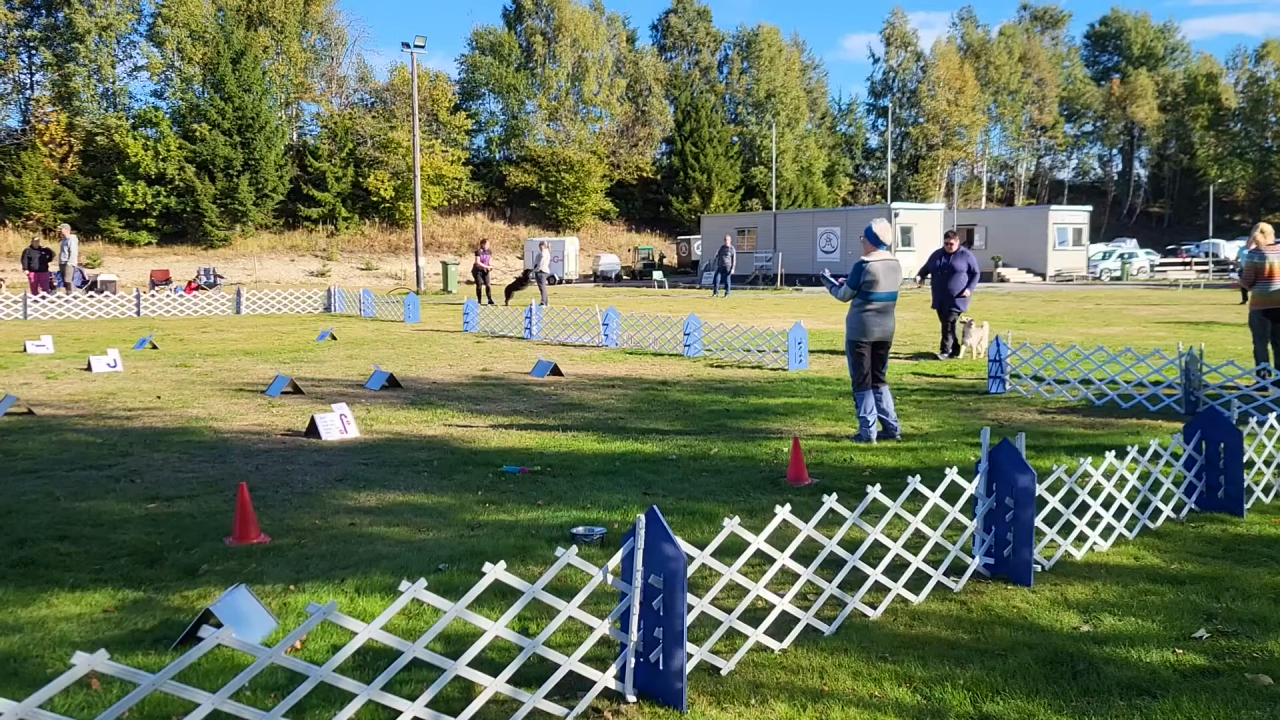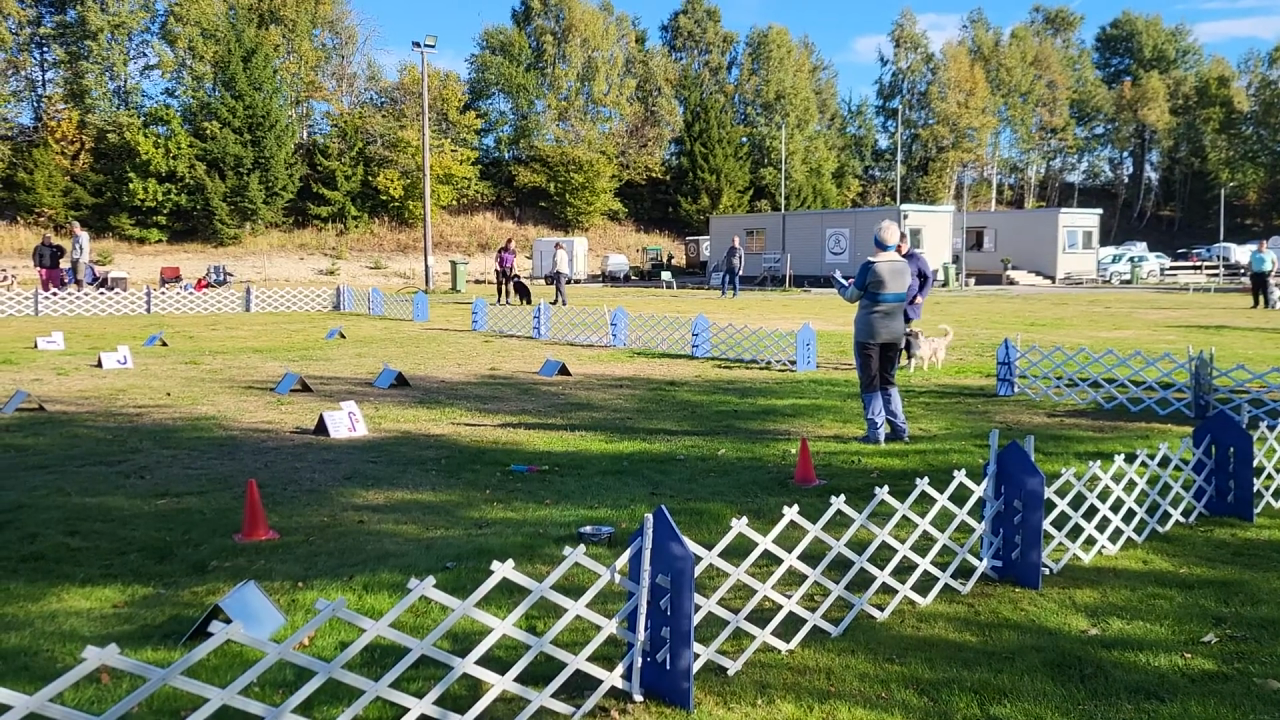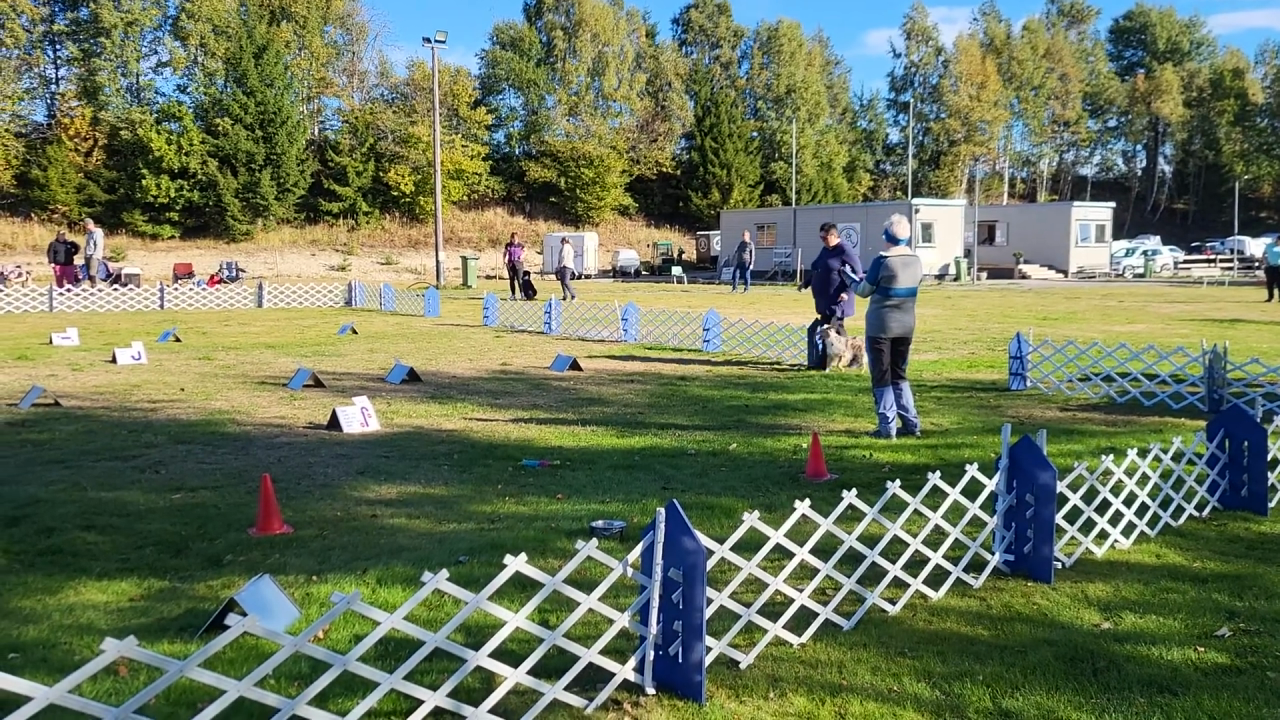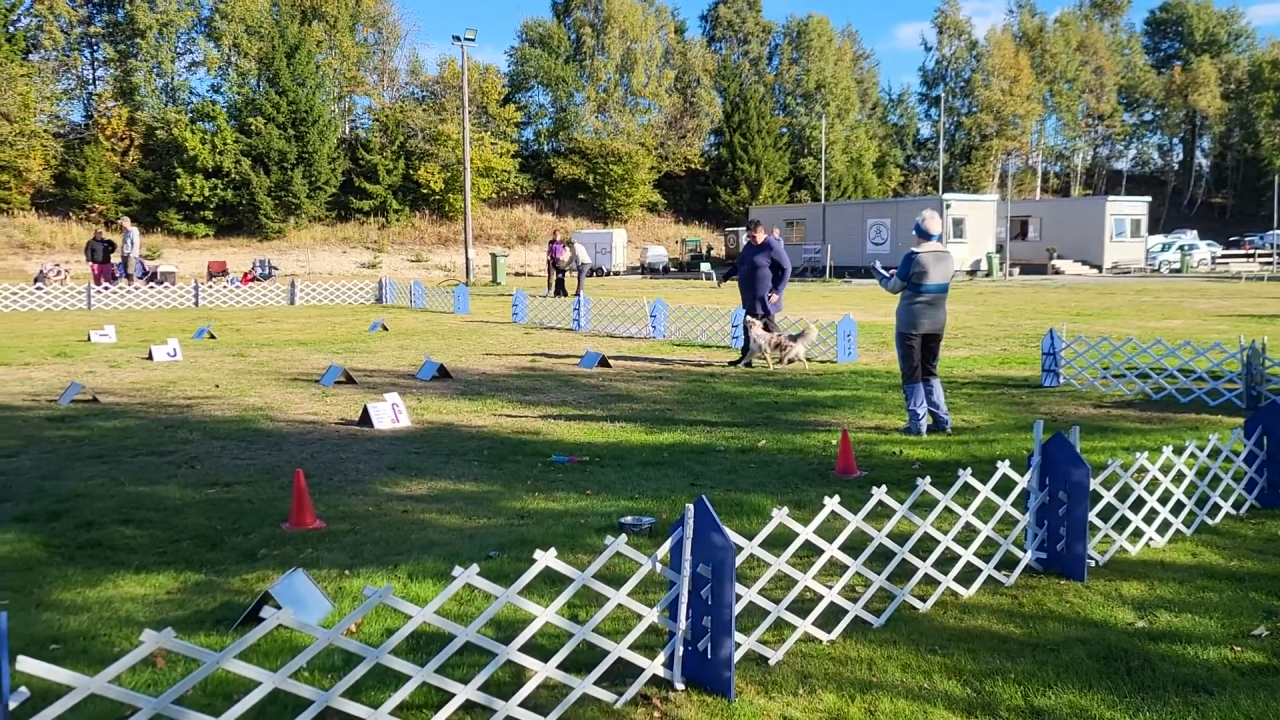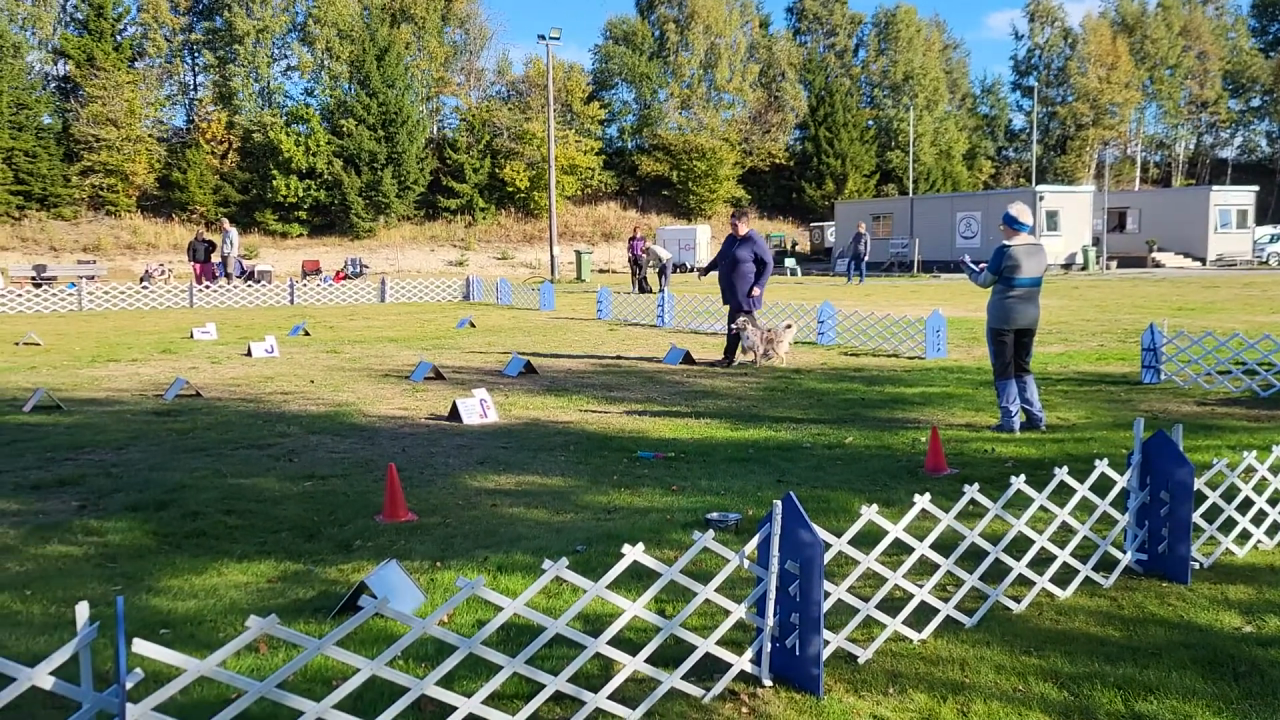
dt=1s
person 1, frame 1
left shoulder: (864, 266)
right shoulder: (895, 265)
left elbow: (845, 296)
left wrist: (830, 282)
right wrist: (847, 283)
left hip: (861, 330)
right hip: (885, 330)
left knee: (862, 381)
right knee: (879, 379)
left ankle: (868, 432)
right ankle: (891, 428)
person 1, frame 2
left shoulder: (870, 266)
right shoulder: (904, 267)
left elbow: (852, 297)
left wrist: (840, 282)
left hip: (869, 331)
right hip: (895, 332)
left knee: (870, 383)
right knee: (888, 381)
left ankle: (875, 433)
right ankle: (899, 430)
person 1, frame 3
left shoulder: (882, 262)
right shoulder: (916, 262)
left elbow: (864, 292)
left hip: (880, 326)
right hip: (906, 326)
left knee: (882, 378)
right knee: (899, 375)
left ankle: (887, 427)
right ankle: (911, 424)
person 1, frame 4
left shoulder: (914, 257)
right shoulder: (948, 258)
left elbow: (894, 287)
left wrist: (880, 273)
right wrist: (899, 276)
left hip: (911, 323)
right hip: (936, 323)
left knee: (912, 374)
right knee: (930, 372)
left ankle: (918, 424)
right ankle: (942, 421)
person 1, frame 5
left shoulder: (1005, 251)
right shoulder: (1040, 251)
left elbow: (985, 282)
left wrist: (969, 267)
right wrist: (990, 269)
left hip: (1002, 318)
right hip: (1029, 318)
left knee: (1004, 371)
right knee: (1023, 369)
left ankle: (1010, 422)
right ankle: (1036, 418)
